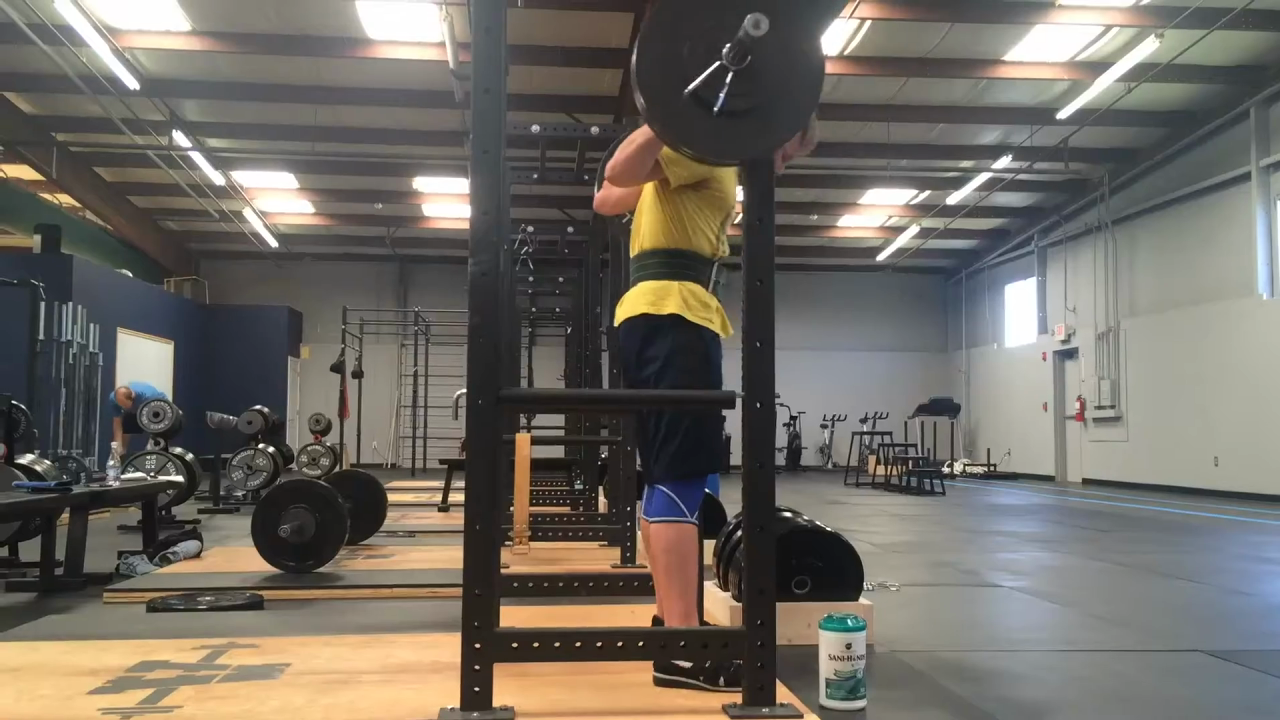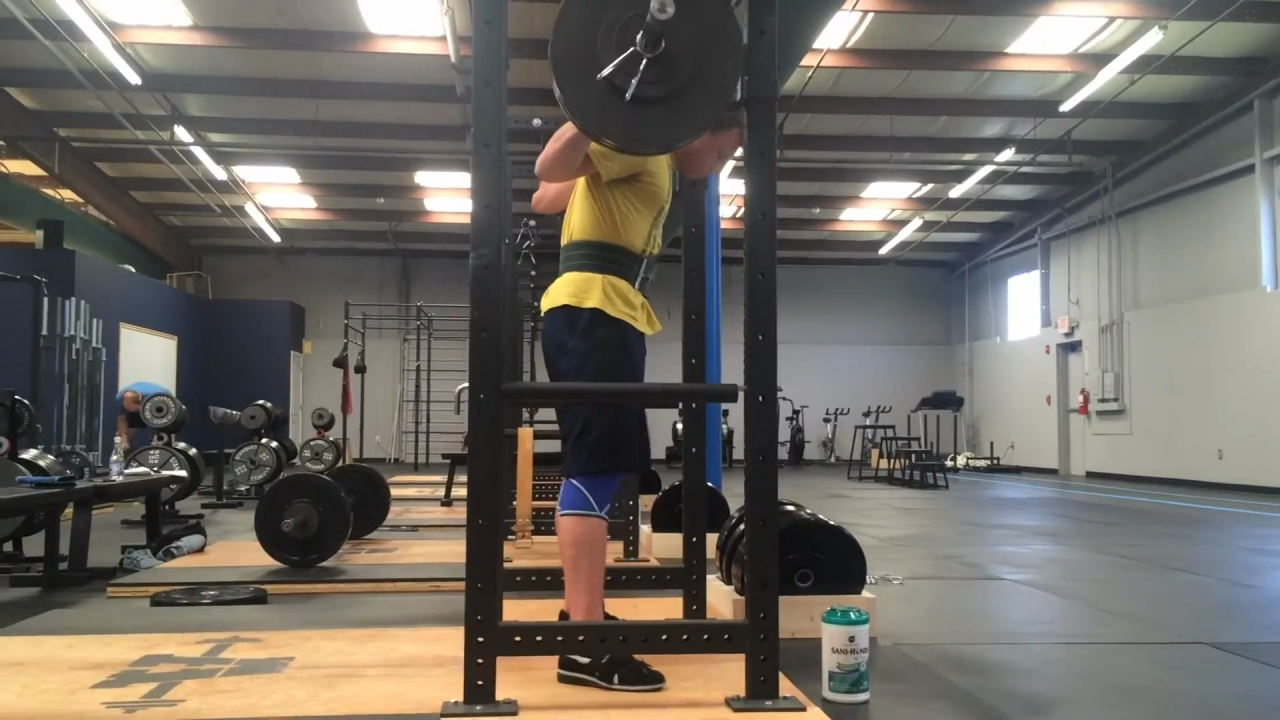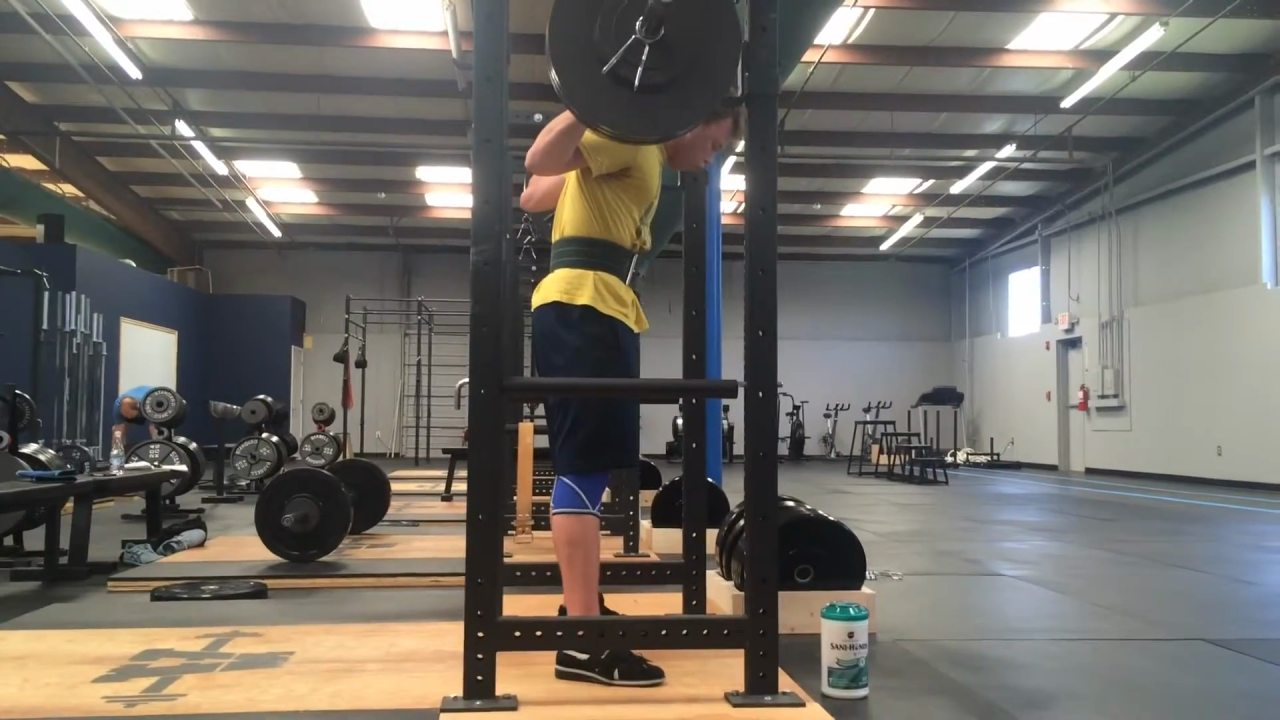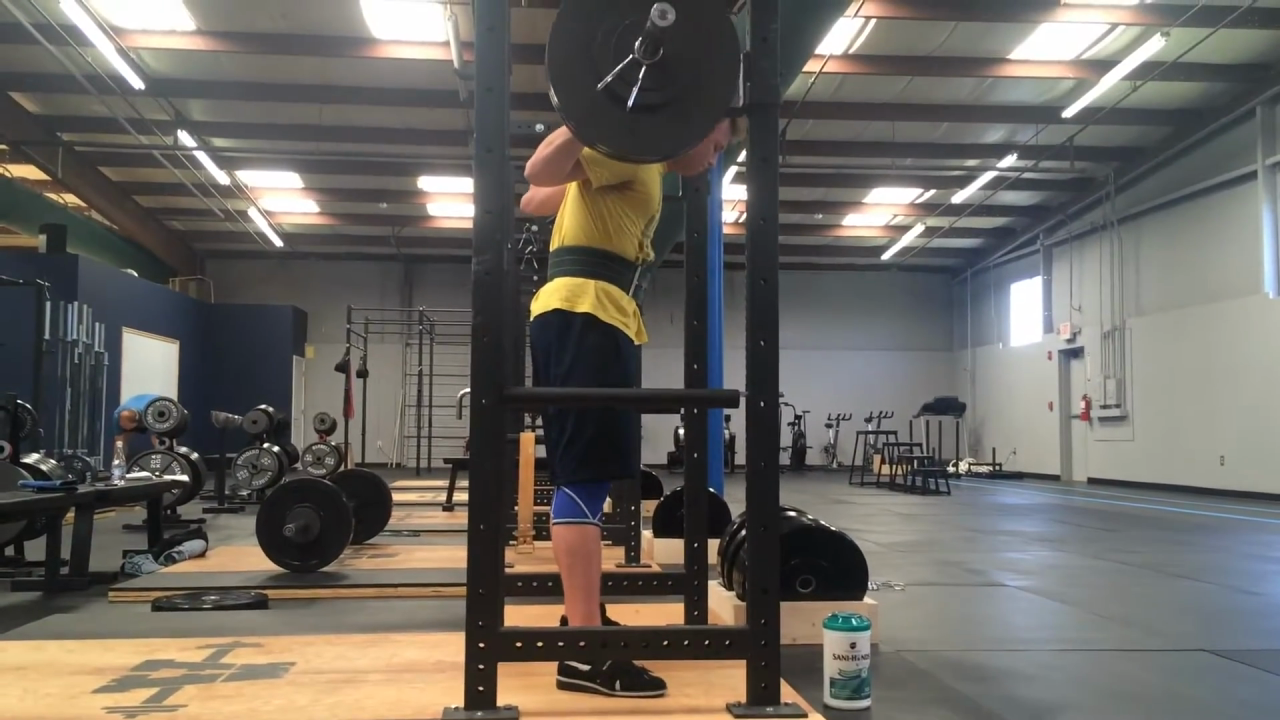
dt=1s
person 1, frame 1
left shoulder: (698, 161)
left elbow: (607, 198)
right elbow: (618, 173)
left hip: (654, 320)
right hip: (672, 318)
left knee: (667, 478)
right knee: (681, 478)
left ankle: (672, 619)
person 1, frame 2
left shoulder: (647, 160)
left elbow: (545, 199)
right elbow: (549, 168)
left hip: (596, 315)
right hip: (594, 312)
left knee: (595, 469)
right knee: (595, 470)
left ankle: (580, 613)
right ankle: (585, 645)
person 1, frame 3
left shoulder: (633, 154)
left elbow: (533, 196)
right elbow: (541, 159)
left hip: (585, 311)
right hip: (583, 308)
left knee: (586, 466)
right knee: (585, 467)
left ankle: (582, 608)
right ankle: (583, 642)
person 1, frame 4
left shoulder: (631, 165)
left elbow: (534, 201)
right elbow: (540, 170)
left hip: (578, 319)
right hip: (584, 317)
left knee: (585, 477)
right knee: (585, 478)
left ankle: (583, 621)
right ankle: (585, 653)
